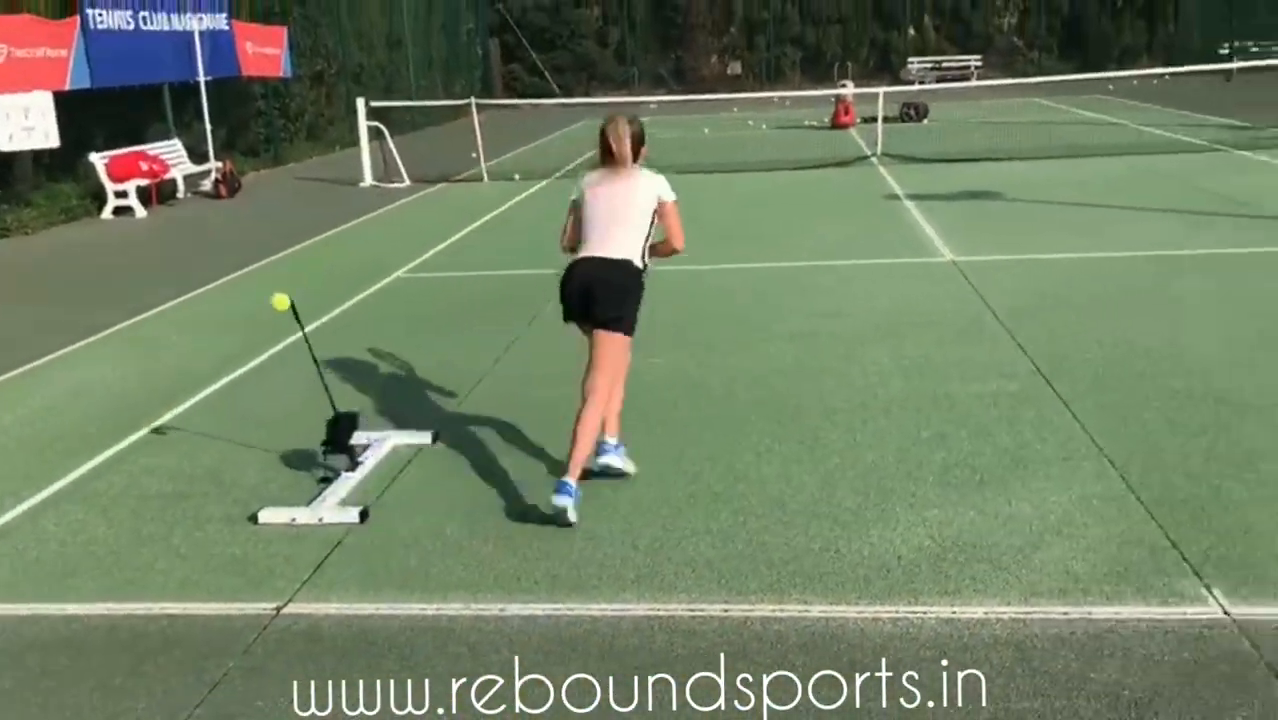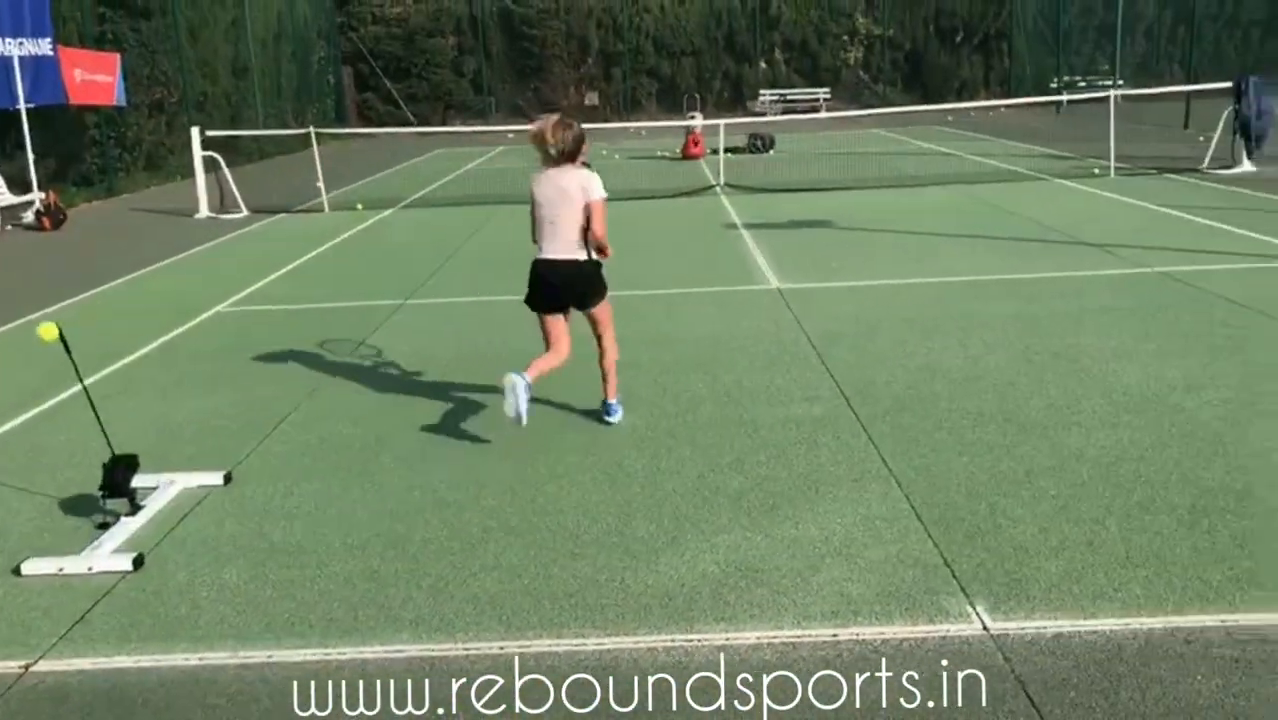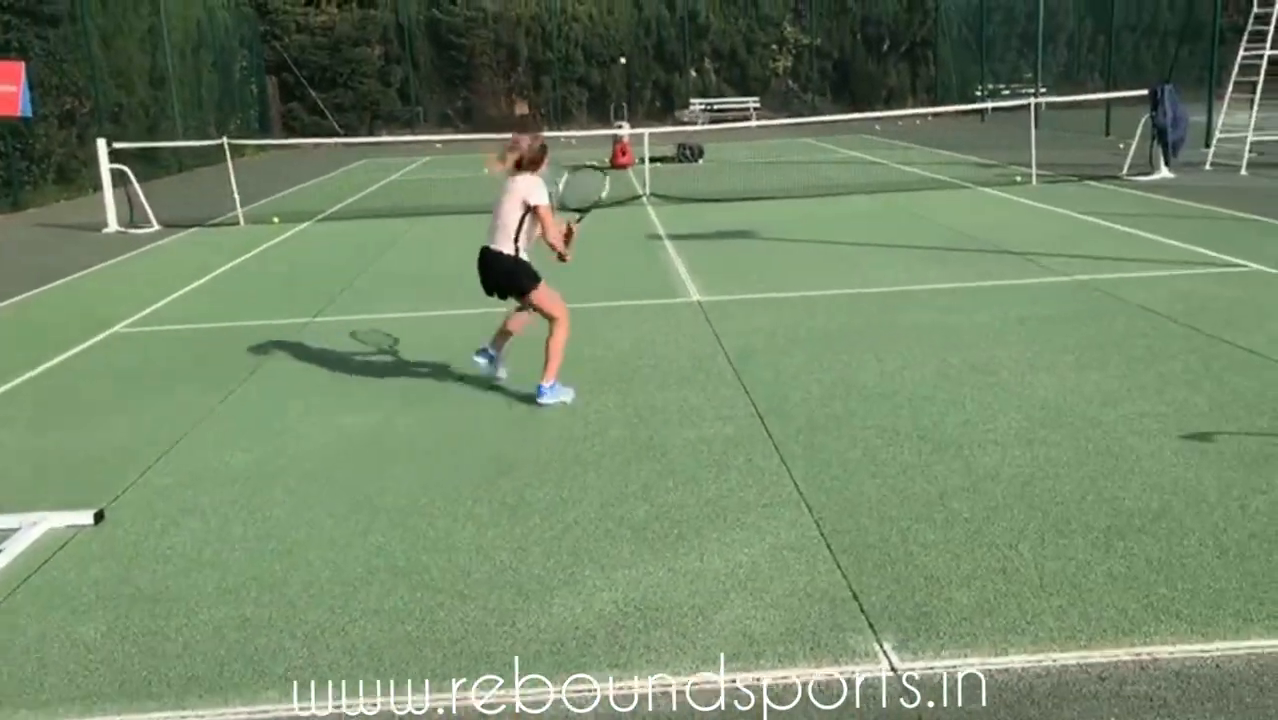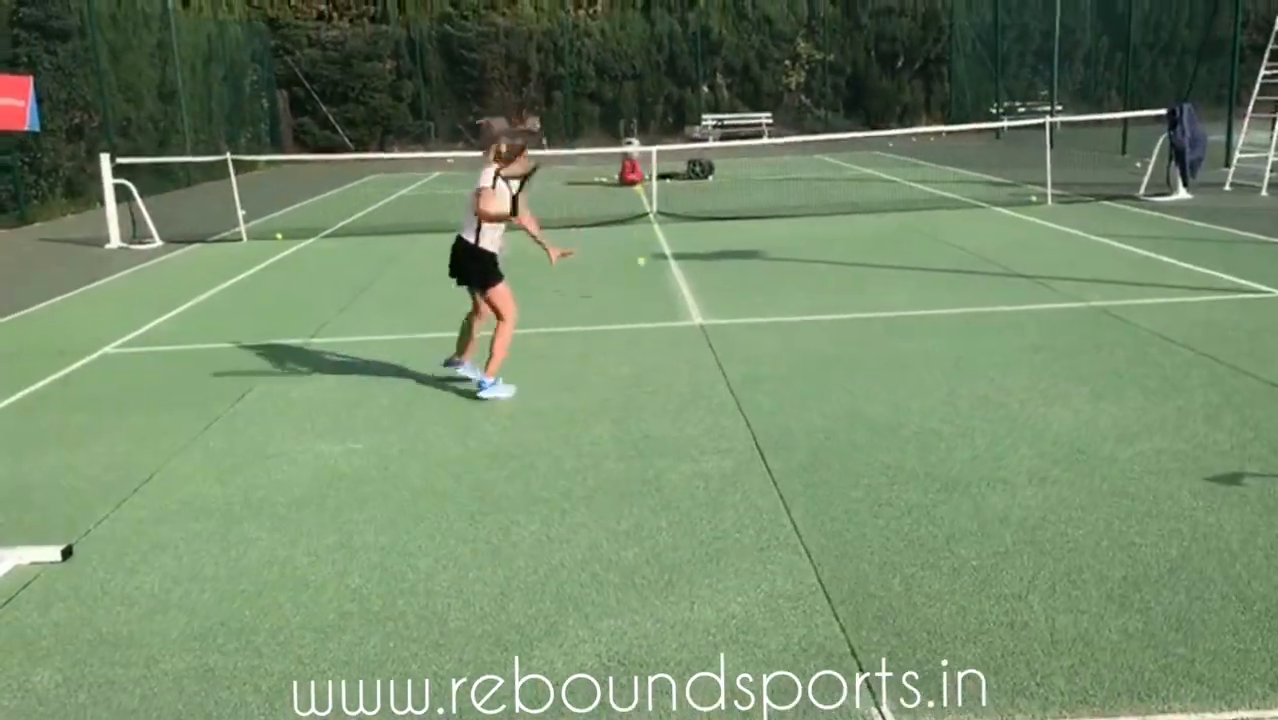
dt=0.5s
person 1, frame 1
left shoulder: (587, 183)
right shoulder: (655, 183)
left elbow: (567, 243)
right elbow: (676, 244)
left hip: (579, 279)
right hip: (620, 282)
left knee: (611, 366)
right knee: (600, 390)
left ankle: (610, 444)
right ankle: (567, 487)
person 1, frame 2
left shoulder: (539, 181)
right shoulder: (589, 180)
left elbow: (538, 232)
right elbow: (598, 235)
right wrist: (605, 248)
left hip: (544, 272)
right hip: (581, 270)
left knee: (558, 351)
right knee: (605, 334)
left ankle: (523, 379)
right ankle: (611, 404)
person 1, frame 3
left shoulder: (515, 182)
right shoulder: (535, 186)
right elbow: (551, 237)
left wrist: (561, 230)
right wrist: (562, 251)
left hip: (490, 260)
right hip: (508, 264)
left knee: (528, 306)
right knee: (560, 316)
left ankle: (491, 351)
right ankle: (548, 386)
person 1, frame 4
left shoulder: (511, 180)
right shoulder: (491, 175)
left elbow: (524, 220)
right elbow: (481, 212)
left wrist: (548, 247)
right wrist: (504, 215)
left hip: (472, 251)
right hip: (475, 254)
left knee: (480, 310)
right knee: (508, 316)
left ankle: (459, 361)
right ankle: (488, 382)
